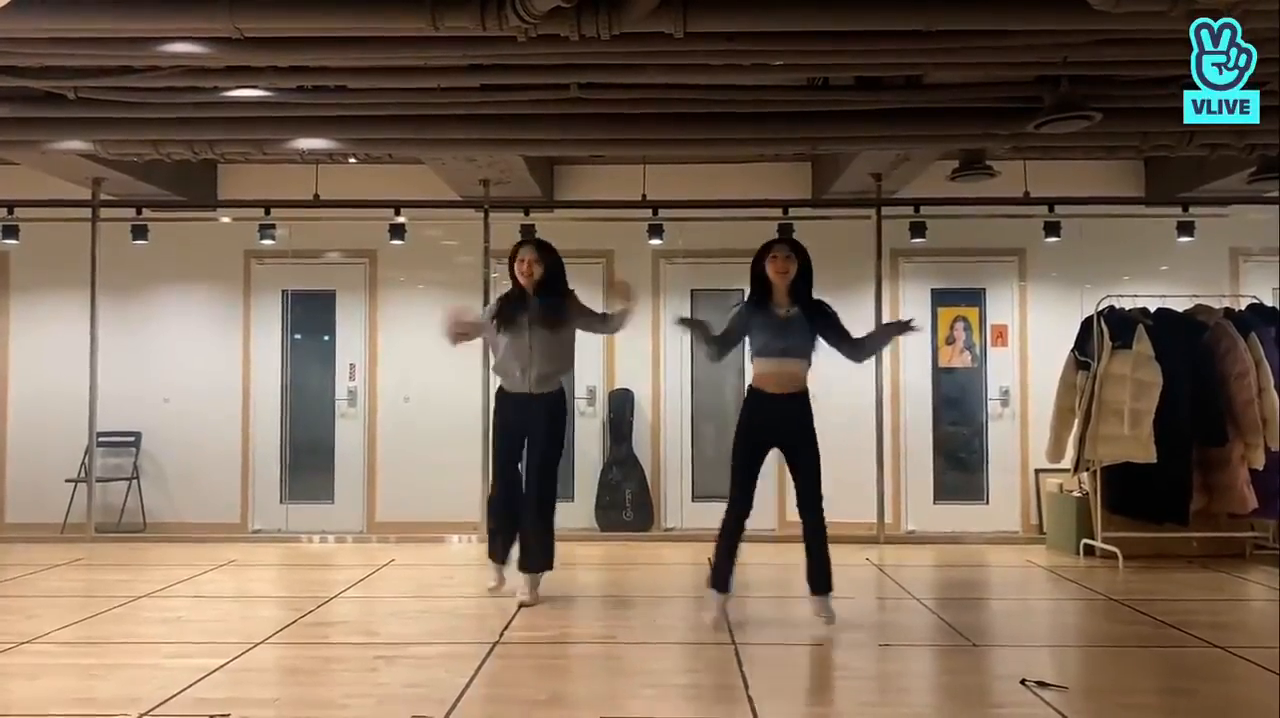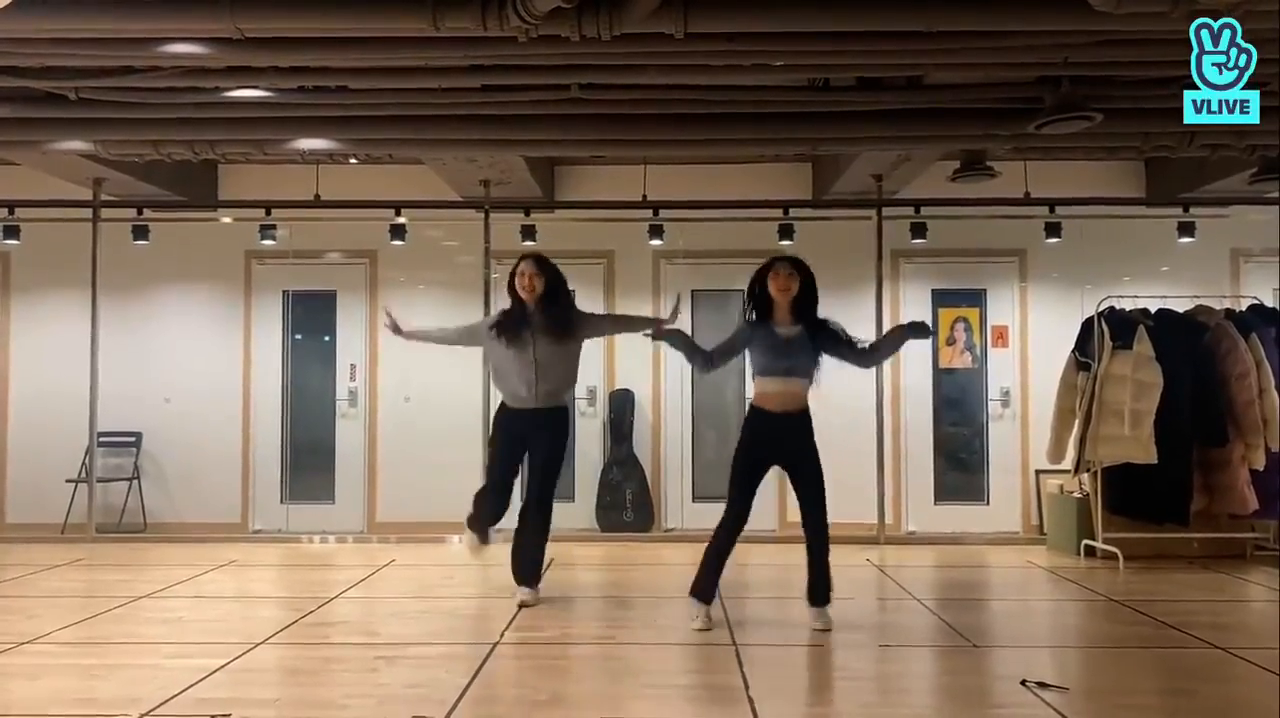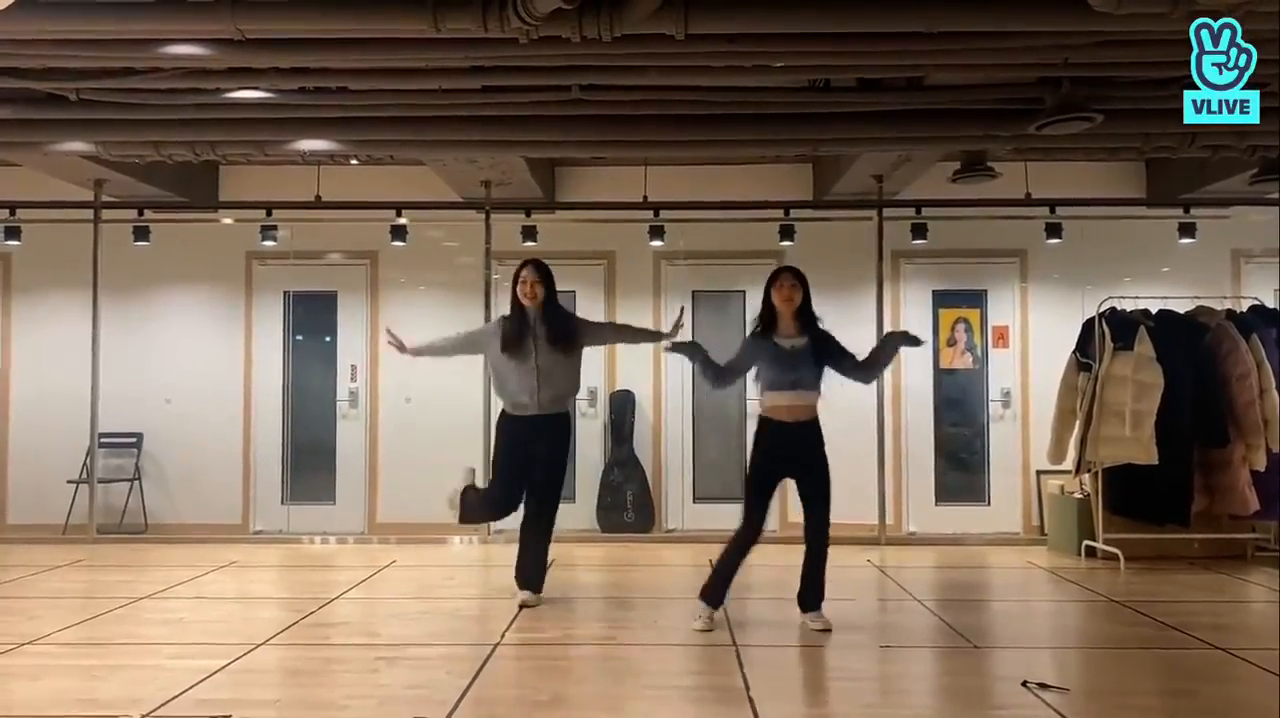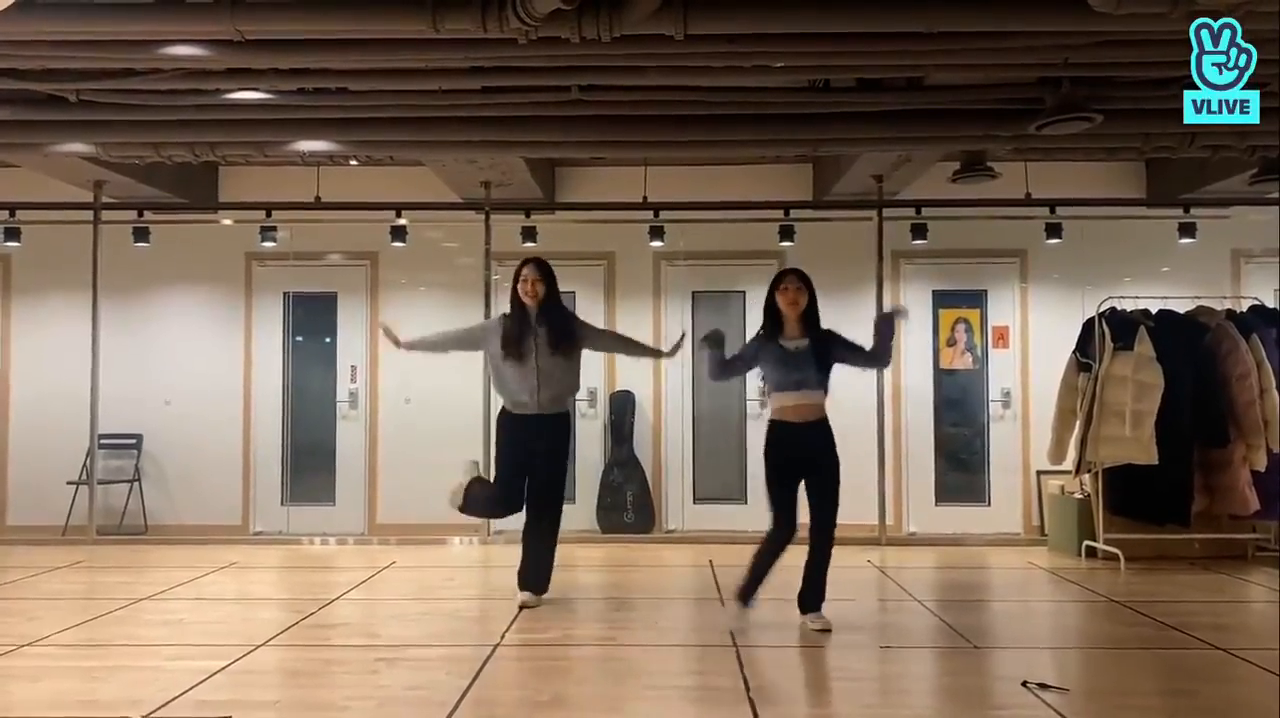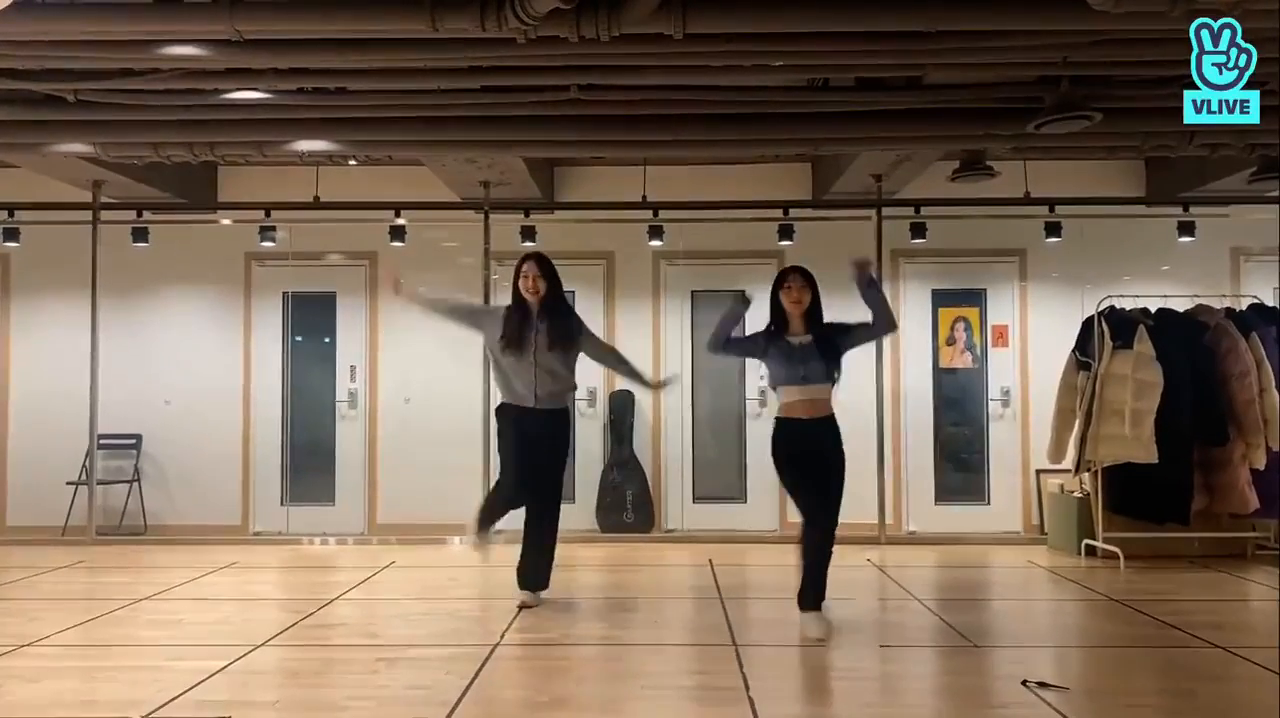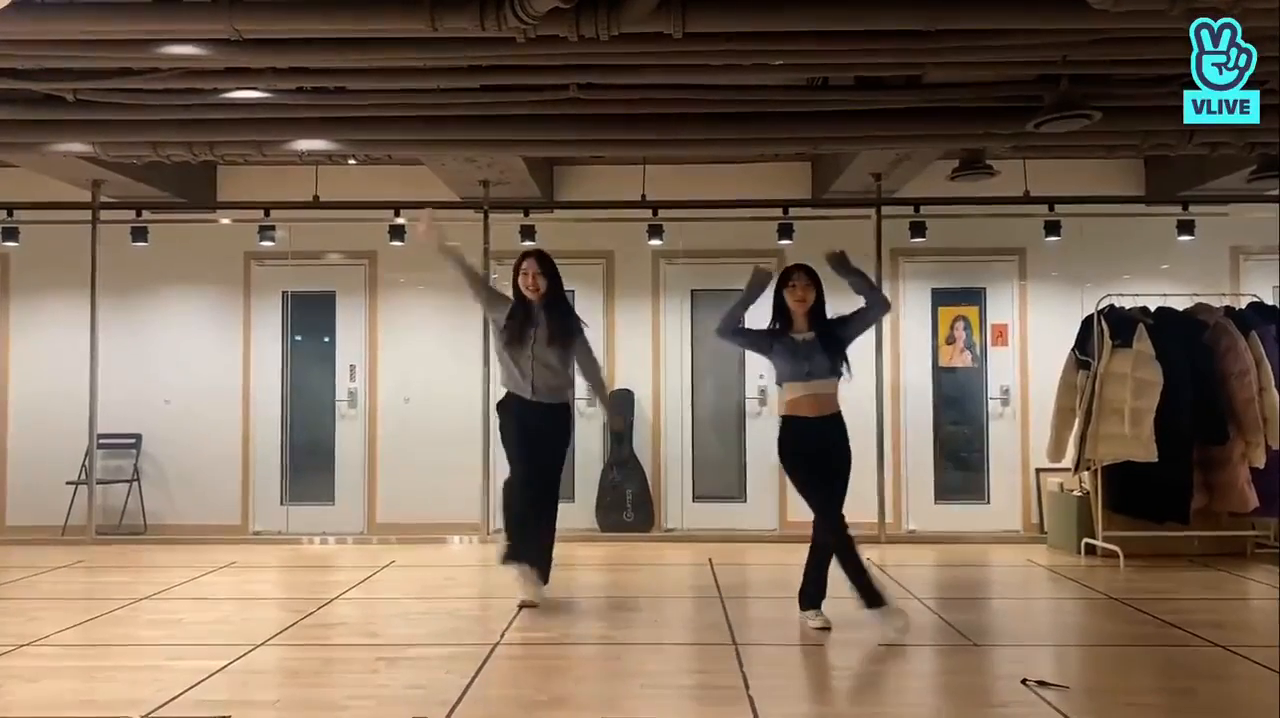
dt=0.1s
person 1, frame 1
left shoulder: (814, 312)
right shoulder: (751, 312)
left elbow: (857, 351)
right elbow: (717, 350)
left wrist: (888, 331)
right wrist: (699, 331)
left hip: (797, 412)
right hip: (758, 409)
left knee: (811, 506)
right knee: (740, 503)
left ankle: (820, 592)
right ankle: (719, 588)
person 1, frame 2
left shoulder: (817, 330)
right shoulder: (752, 329)
left elbow: (864, 358)
right elbow: (708, 362)
left wrist: (898, 336)
right wrist: (678, 339)
left hip: (797, 429)
right hip: (759, 426)
left knee: (816, 521)
right knee: (734, 518)
left ankle: (818, 603)
right ankle: (702, 599)
person 1, frame 3
left shoulder: (820, 341)
right shoulder: (758, 343)
left elbow: (864, 373)
right elbow: (719, 378)
left wrist: (889, 345)
right wrist: (696, 353)
left hip: (809, 439)
right hip: (770, 438)
left knee: (818, 527)
right knee: (752, 528)
left ankle: (811, 605)
right ankle: (710, 601)
person 1, frame 4
left shoulder: (825, 342)
right shoulder: (763, 344)
left elbow: (875, 360)
right elbow: (721, 373)
left wrist: (885, 328)
right wrist: (714, 347)
left hip: (820, 439)
right hip: (781, 439)
left knee: (824, 528)
right knee: (784, 528)
left ankle: (811, 606)
right ankle: (744, 596)
person 1, frame 5
left shoulder: (831, 336)
right shoulder: (768, 342)
left elbow: (884, 324)
right elbow: (717, 344)
left wrist: (867, 284)
right wrist: (736, 311)
left hip: (826, 434)
right hip: (788, 436)
left knee: (825, 523)
right knee: (818, 521)
left ankle: (810, 604)
right ankle: (812, 606)
person 1, frame 6
left shoulder: (835, 332)
right shoulder: (772, 340)
left elbow: (879, 305)
right elbow: (725, 331)
left wrist: (846, 272)
right wrist: (752, 292)
left hip: (833, 432)
right hip: (795, 435)
left knee: (828, 521)
right knee: (832, 520)
left ankle: (811, 603)
right ankle: (874, 601)
person 2, frame 1
left shoulder: (562, 307)
right shoulder: (501, 308)
left elbow: (604, 324)
right elbow: (464, 331)
left wrist: (623, 307)
right wrist: (458, 328)
left hip: (549, 403)
right hip: (510, 401)
left knee: (539, 487)
right knee: (504, 480)
left ankle: (531, 571)
right ankle: (498, 560)
person 2, frame 2
left shoulder: (566, 319)
right shoulder: (500, 323)
left elbow: (610, 323)
right elbow: (458, 334)
left wrist: (660, 323)
right wrist: (408, 334)
left hip: (552, 418)
right hip: (512, 416)
left knee: (538, 499)
right knee: (497, 490)
left ankle: (527, 582)
right ankle: (478, 525)
person 2, frame 3
left shoulder: (567, 327)
right shoulder: (500, 330)
left elbow: (612, 333)
right elbow: (459, 343)
left wrist: (661, 335)
right wrist: (411, 350)
left hip: (555, 424)
right hip: (515, 422)
left knee: (542, 506)
right knee: (503, 499)
left ankle: (530, 583)
right ankle: (468, 496)
person 2, frame 4
left shoulder: (567, 327)
right shoulder: (501, 328)
left elbow: (611, 341)
right elbow: (456, 338)
left wrist: (659, 352)
right wrist: (406, 344)
left hip: (554, 424)
right hip: (514, 421)
left knee: (545, 507)
right knee: (506, 498)
left ankle: (532, 585)
right ankle: (471, 488)
person 2, frame 5
left shoulder: (567, 324)
right shoulder: (501, 319)
left elbow: (604, 354)
right elbow: (461, 312)
left wrist: (645, 382)
right wrist: (414, 297)
left hip: (556, 418)
right hip: (517, 414)
left knee: (546, 501)
right knee: (517, 486)
left ankle: (531, 583)
right ankle: (487, 517)
person 2, frame 6
left shoulder: (566, 320)
right shoulder: (504, 312)
left elbow: (588, 363)
right elbow: (474, 281)
right wrist: (444, 248)
left hip: (556, 414)
right hip: (517, 409)
left knee: (545, 497)
right knee: (524, 481)
left ankle: (534, 578)
right ankle: (522, 561)
